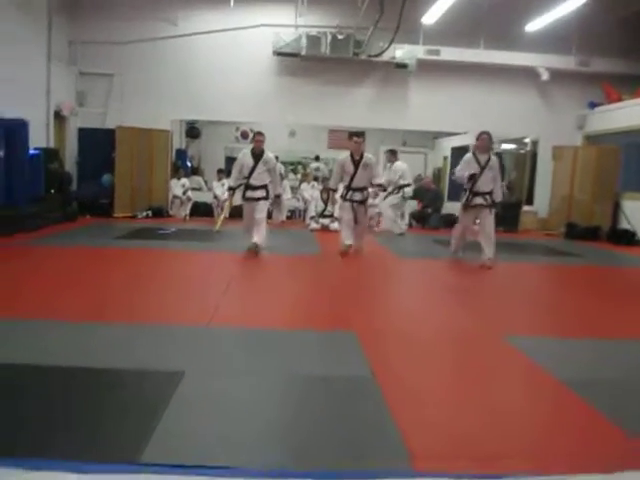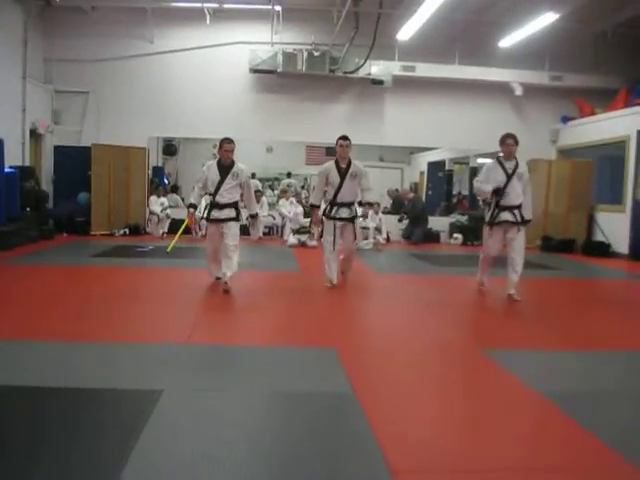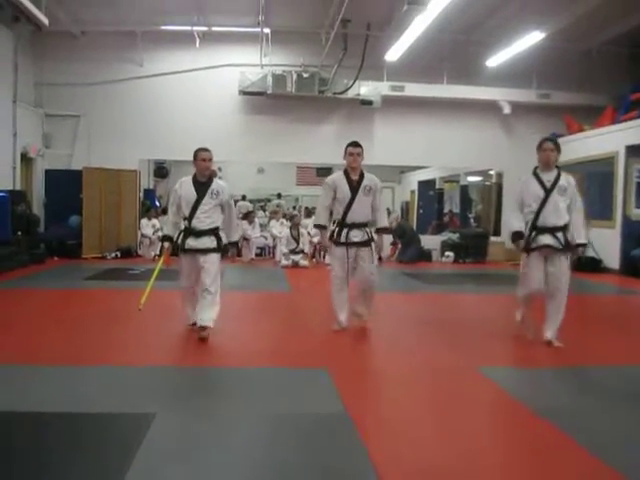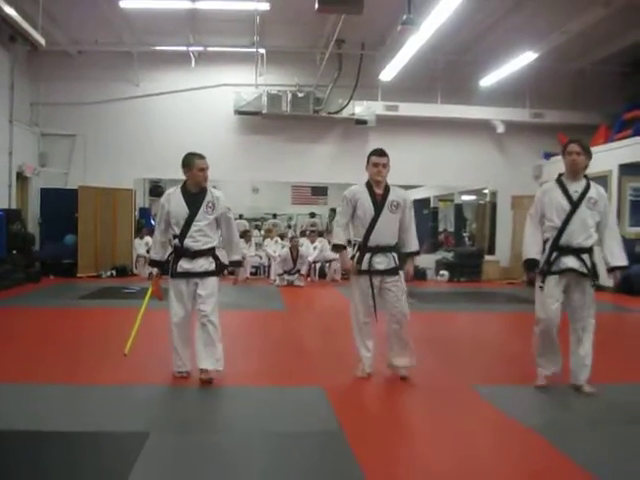
dt=1s
person 1, frame 1
left shoulder: (494, 161)
right shoulder: (468, 158)
left elbow: (497, 181)
right elbow: (458, 173)
left wrist: (497, 199)
right wrist: (468, 175)
left hip: (487, 200)
right hip: (470, 198)
left knee: (488, 230)
right knee: (463, 228)
left ankle: (488, 258)
right ankle: (455, 249)
person 1, frame 2
left shoulder: (523, 169)
right shoulder: (491, 167)
left elbow: (526, 194)
right elbow: (478, 185)
left wrist: (527, 216)
right wrist: (492, 190)
left hip: (515, 216)
right hip: (495, 215)
left knee: (516, 254)
right knee: (489, 252)
left ankle: (513, 289)
right ankle: (482, 279)
person 1, frame 3
left shoulder: (568, 181)
right shoulder: (527, 182)
left elbow: (576, 212)
right elbow: (518, 211)
left wrist: (578, 241)
right wrist: (517, 233)
left hip: (559, 240)
right hip: (534, 239)
left knee: (558, 289)
right knee: (531, 285)
left ankle: (551, 333)
right ankle: (523, 309)
person 1, frame 4
left shoulder: (598, 193)
right shoulder: (547, 191)
left elbow: (608, 230)
right elbow: (534, 226)
left wrist: (615, 263)
right wrist: (532, 261)
left hip: (583, 263)
right hip: (552, 262)
left knee: (583, 322)
right knee: (546, 318)
left ankle: (580, 378)
right ankle: (545, 370)
person 2, frame 1
left shoulder: (269, 158)
right shoulder: (244, 155)
left elbow: (275, 177)
right elbow: (236, 172)
left wrist: (277, 194)
right wrist: (231, 188)
left hip: (262, 192)
right hip: (248, 191)
left knee: (260, 219)
right knee: (248, 221)
left ankle: (257, 244)
right ankle: (253, 242)
person 2, frame 2
left shoulder: (241, 170)
right shoulder: (209, 167)
left elbow: (248, 193)
right elbow: (199, 188)
left wrist: (253, 214)
right wrist: (192, 208)
left hip: (231, 213)
right hip: (213, 212)
left knee: (231, 247)
right knee: (213, 248)
left ankle: (227, 280)
right ankle: (217, 274)
person 2, frame 3
left shoulder: (221, 187)
right shoulder: (182, 185)
left elbow: (230, 216)
right elbow: (173, 214)
left wrist: (233, 241)
right wrist: (168, 240)
left hip: (211, 241)
right hip: (188, 240)
left knee: (210, 285)
right knee: (189, 285)
left ankle: (204, 325)
right ankle: (193, 318)
person 2, frame 4
left shoulder: (217, 198)
right shoulder: (169, 198)
left elbow: (229, 232)
right elbow: (161, 233)
left wrist: (236, 263)
right wrist: (156, 265)
left hip: (207, 264)
right hip: (180, 264)
left knee: (208, 316)
right knee: (179, 317)
left ankle: (207, 367)
right ankle: (181, 365)
person 3, frame 1
left shoulder: (370, 160)
right shoulder: (343, 160)
left elbow: (376, 176)
right elbow: (336, 177)
left wrist: (377, 188)
right wrist: (332, 194)
left hip: (362, 194)
right hip: (348, 194)
left knee: (362, 223)
right knee: (346, 220)
left ankle: (358, 245)
right ankle: (347, 246)
person 3, frame 2
left shoulder: (359, 169)
right shoulder: (326, 168)
left elbow: (366, 189)
right elbow: (318, 191)
left wrist: (367, 206)
right wrist: (315, 212)
left hip: (350, 212)
right hip: (332, 212)
left knee: (350, 247)
right knee: (331, 246)
left ankle: (344, 269)
right ankle: (331, 279)
person 3, frame 3
left shoulder: (373, 182)
right shoulder: (333, 180)
left elbow: (377, 210)
right elbow: (323, 208)
left wrist: (380, 235)
right wrist: (323, 233)
left hip: (364, 235)
right hip: (341, 235)
left knee: (368, 278)
right knee: (339, 279)
left ankle: (361, 310)
right ankle: (341, 319)
person 3, frame 4
left shoulder: (401, 197)
right shoulder: (353, 194)
left elbow: (408, 230)
right elbow: (340, 225)
left wrist: (410, 259)
right wrist: (343, 254)
left hip: (390, 261)
right hip: (363, 261)
left knee: (399, 313)
right knee: (363, 315)
left ankle: (399, 361)
right ankle: (365, 362)
